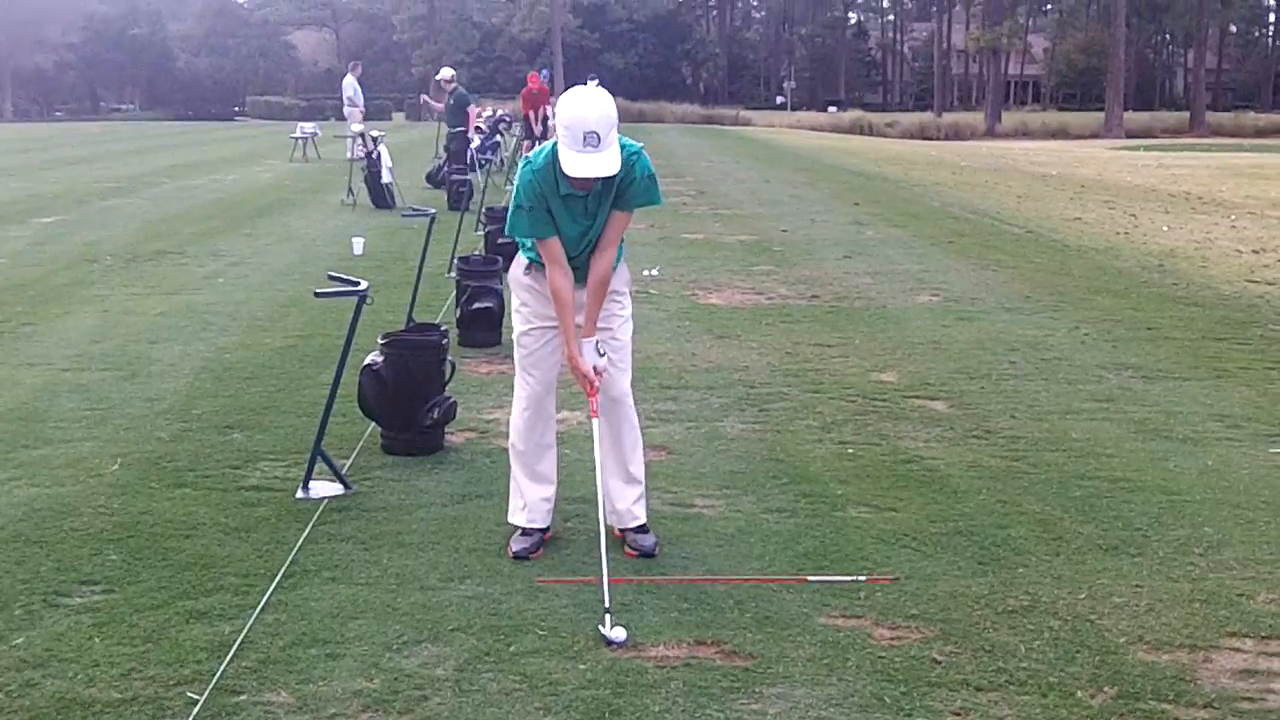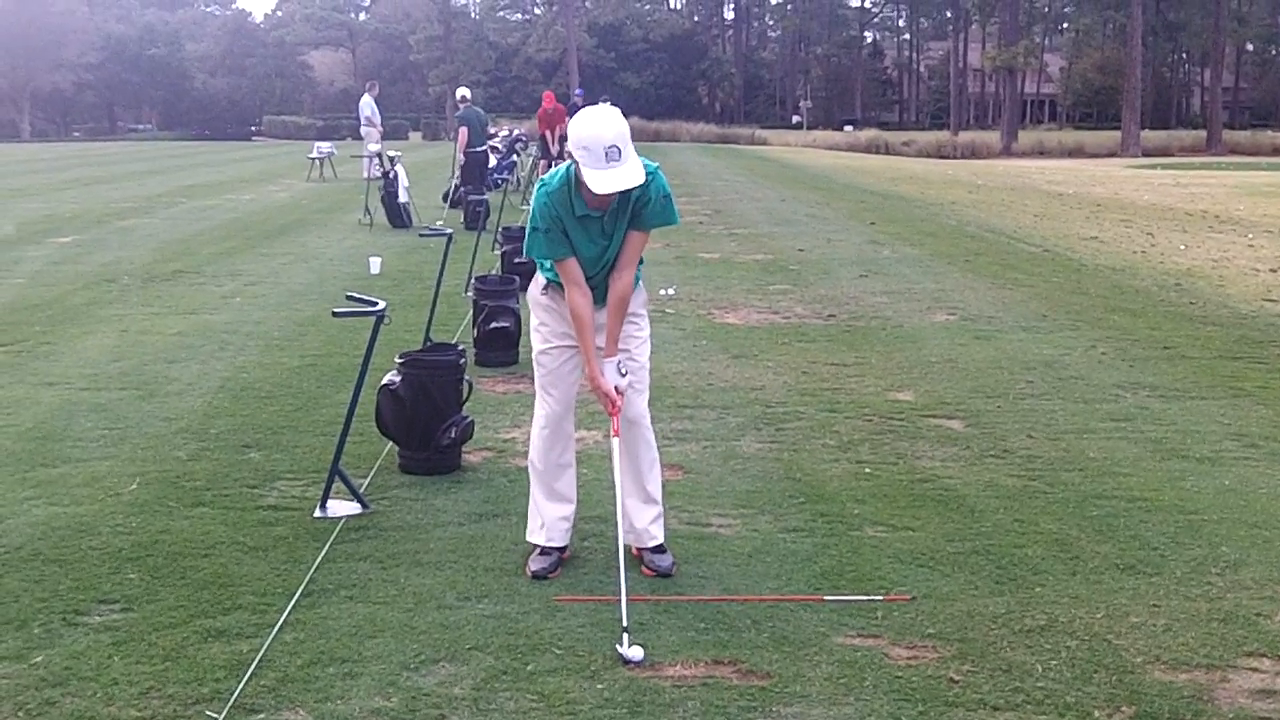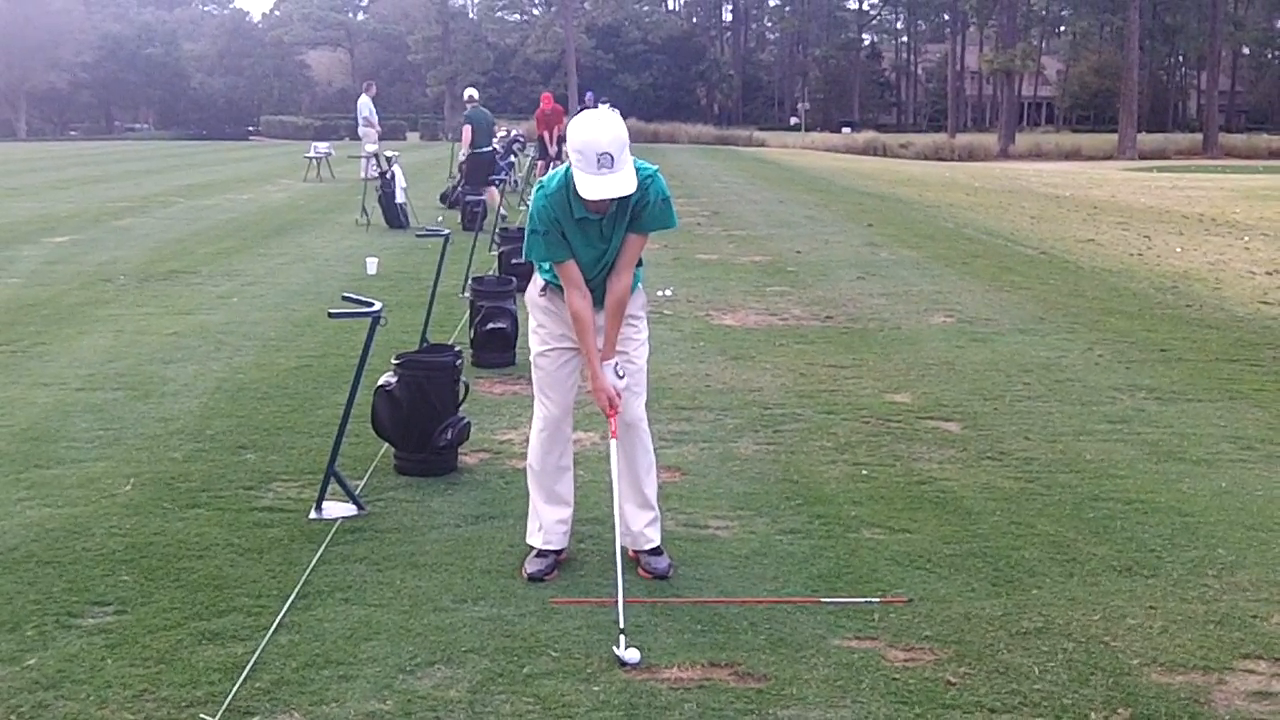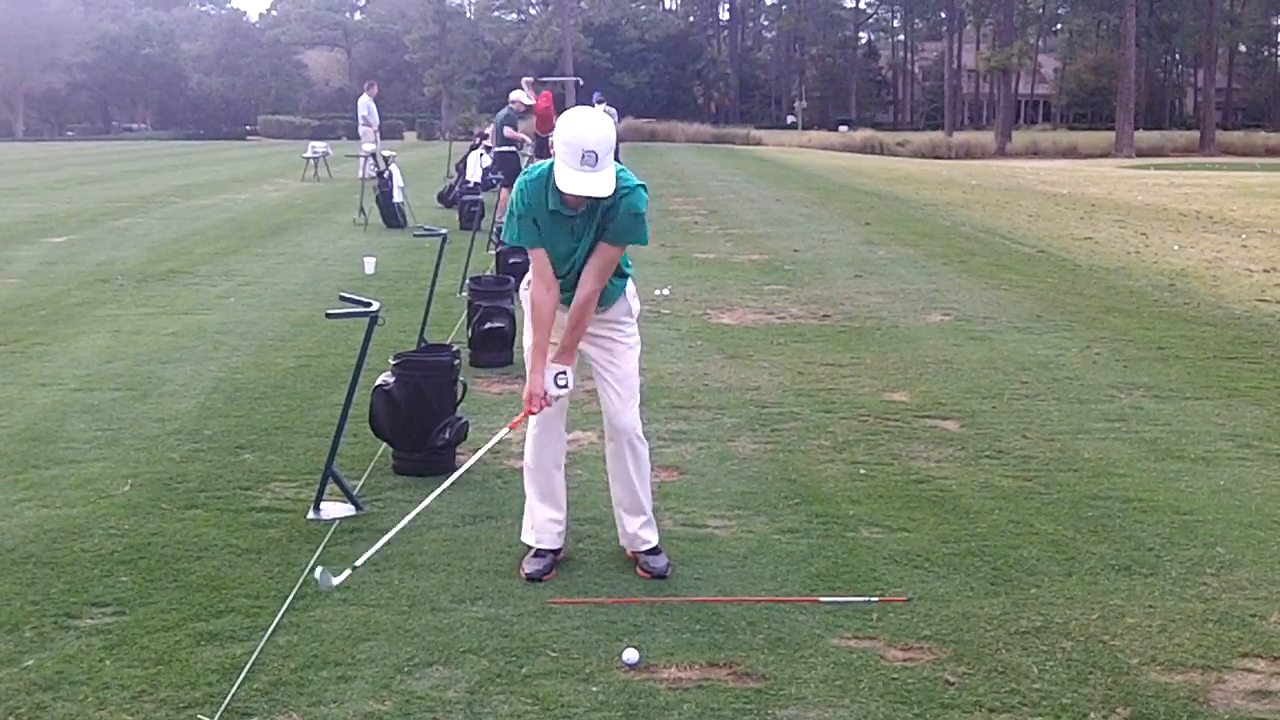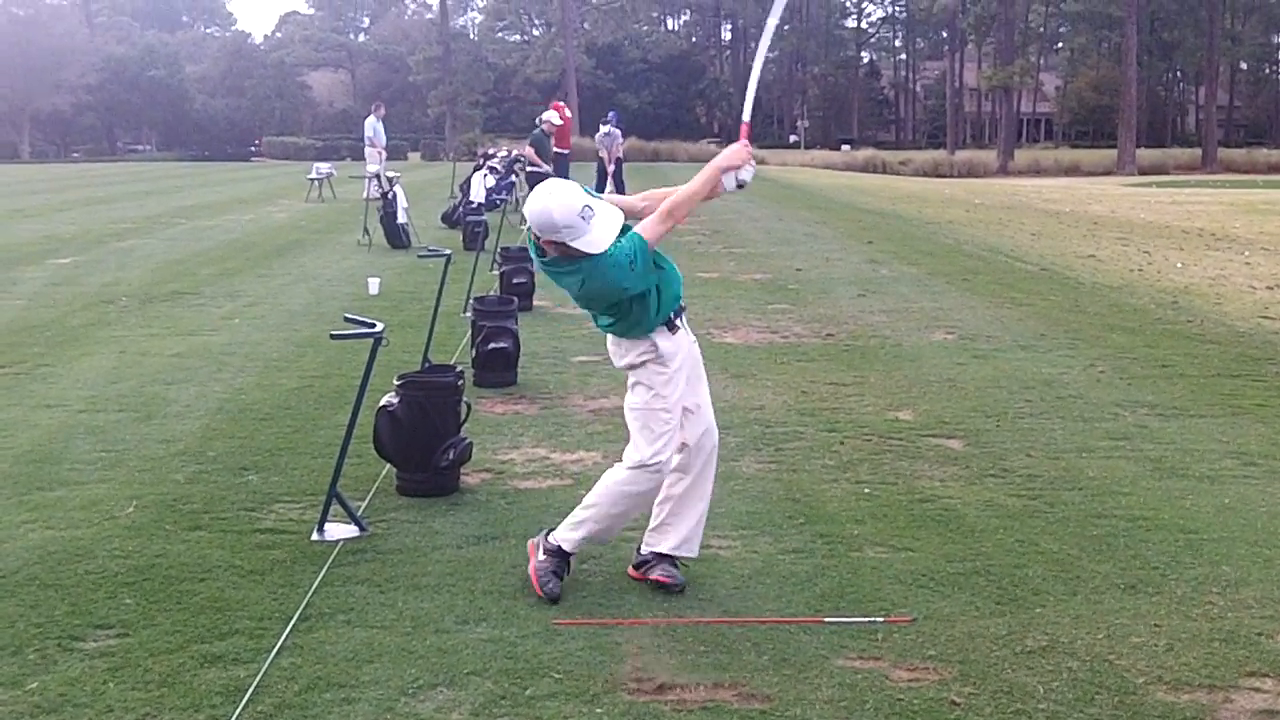
dt=1s
person 1, frame 1
left shoulder: (633, 162)
right shoulder: (535, 174)
left elbow: (605, 253)
right elbow: (557, 267)
left wrist: (590, 336)
right wrist: (572, 348)
left hip: (606, 281)
right hip: (539, 281)
left knee: (617, 393)
right knee: (533, 395)
left ankle: (630, 515)
right ankle: (532, 517)
person 1, frame 2
left shoulder: (647, 184)
right shoulder: (550, 197)
left elbow: (624, 274)
right elbow: (576, 288)
left wrist: (612, 355)
right wrist: (593, 368)
left hip: (623, 302)
right hip: (557, 302)
left knee: (635, 413)
right knee: (552, 415)
left ankle: (647, 534)
right ankle: (551, 536)
person 1, frame 3
left shoulder: (647, 185)
right shoulder: (548, 198)
left elbow: (620, 276)
right elbow: (576, 290)
left wrist: (610, 356)
right wrist: (594, 371)
left hip: (622, 304)
right hip: (556, 303)
left knee: (632, 416)
right knee: (551, 417)
left ankle: (643, 536)
right ankle: (548, 538)
person 1, frame 4
left shoulder: (627, 196)
right shoulder: (532, 186)
left elbow: (592, 284)
right elbow: (542, 281)
left wrist: (563, 359)
right wrist: (537, 368)
left hip: (610, 310)
right hip: (548, 306)
left knee: (623, 423)
right knee: (544, 420)
left ankle: (641, 539)
right ankle: (544, 538)
person 1, frame 5
left shoulder: (565, 217)
left elbow: (626, 206)
right elbow: (660, 222)
left wrist: (714, 177)
right wrist: (720, 168)
left hip: (667, 331)
right hip: (650, 348)
left knee: (699, 443)
right knee: (649, 460)
left ankle: (658, 554)
right ankle: (556, 547)
